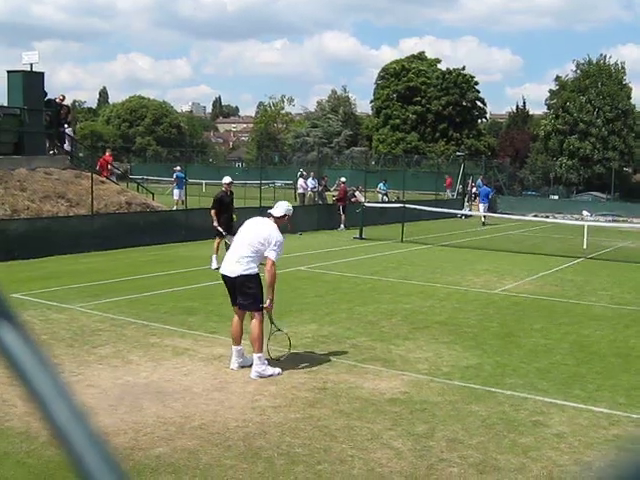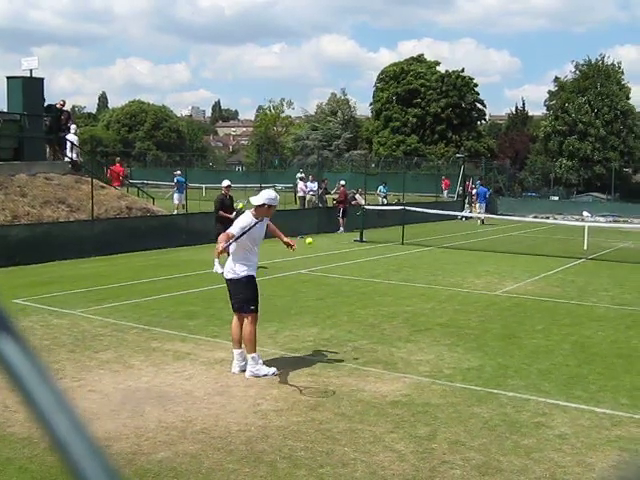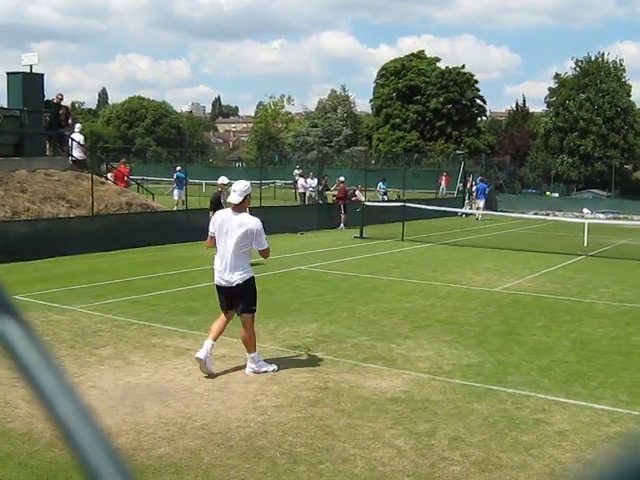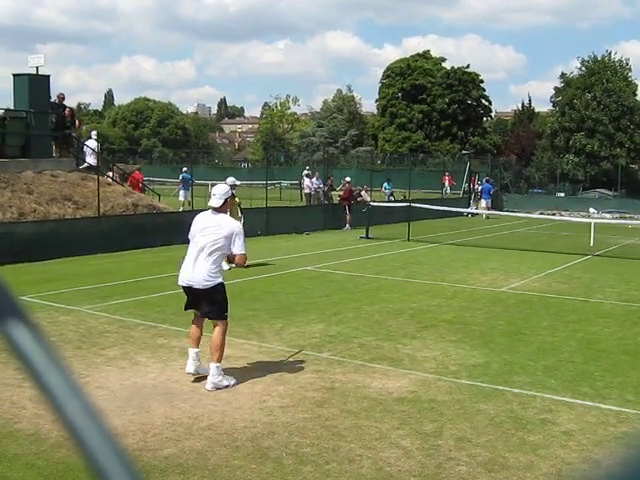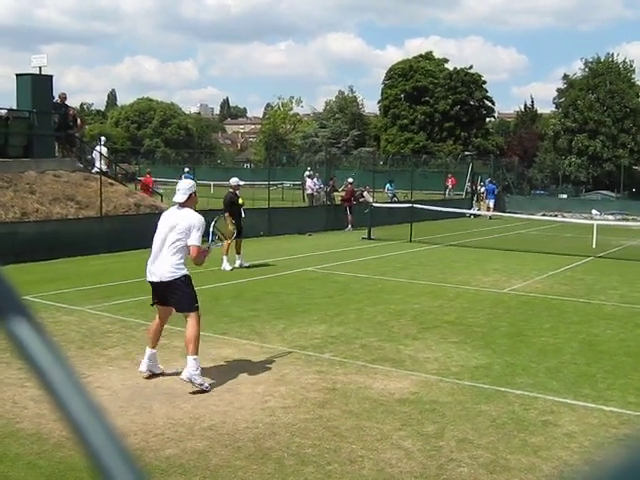
dt=0.7s
person 1, frame 1
left shoulder: (254, 220)
right shoulder: (276, 236)
right elbow: (270, 268)
right wrist: (270, 298)
left hip: (227, 269)
right hip: (245, 272)
left knee: (239, 313)
right knee: (257, 316)
left ankle: (237, 358)
right ankle: (259, 366)
person 1, frame 2
left shoulder: (261, 218)
right shoulder: (246, 221)
left elbow: (269, 225)
right elbow: (225, 236)
left wrist: (283, 238)
right wrist: (222, 244)
left hip: (242, 273)
right hip: (241, 274)
left knee: (239, 316)
right knee: (250, 317)
left ankle: (238, 361)
right ankle: (253, 366)
person 1, frame 3
left shoulder: (218, 216)
right shoulder: (253, 223)
left elbow: (210, 243)
right elbow: (265, 253)
left hip: (221, 276)
right hip: (241, 277)
left knee: (226, 315)
right knee: (247, 320)
left ankle: (206, 350)
right ankle: (254, 363)
person 1, frame 4
left shoulder: (199, 218)
right shoulder: (234, 226)
right elbow: (241, 261)
right wrist: (230, 256)
left hip: (188, 277)
right hip: (209, 280)
left knee: (198, 317)
right knee: (220, 324)
left ankle: (194, 362)
right ankle: (215, 376)
person 1, frame 5
left shoulder: (167, 214)
right shoulder: (196, 219)
right elbow: (195, 254)
left wrist: (201, 251)
right wrist: (205, 254)
left hip: (155, 271)
right hip: (174, 274)
left knee: (162, 316)
right knee: (193, 318)
left ankle: (149, 362)
right ankle: (191, 369)
